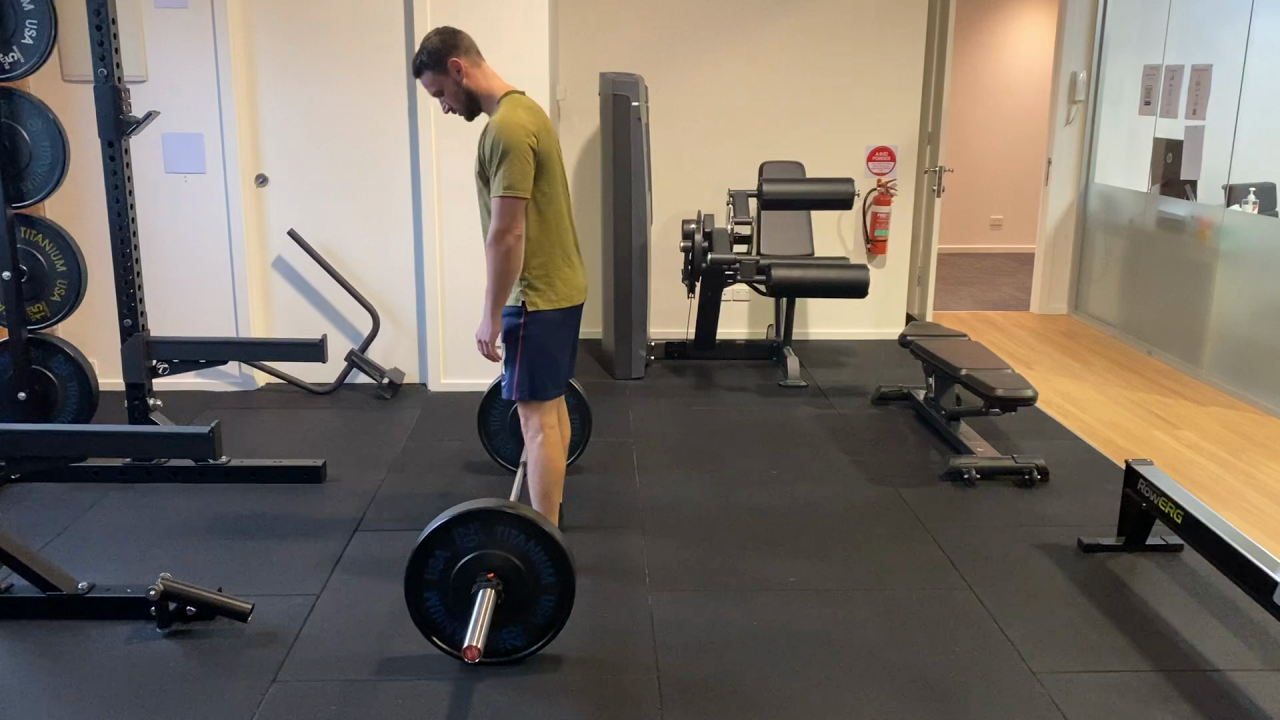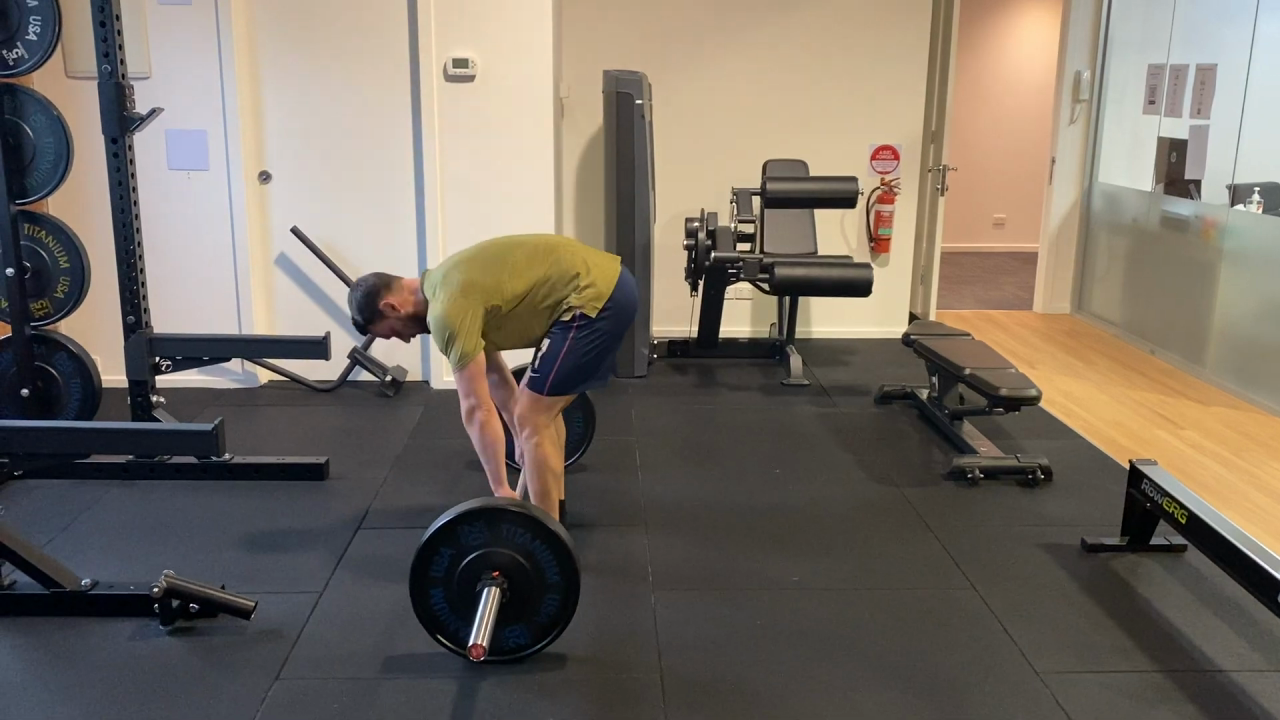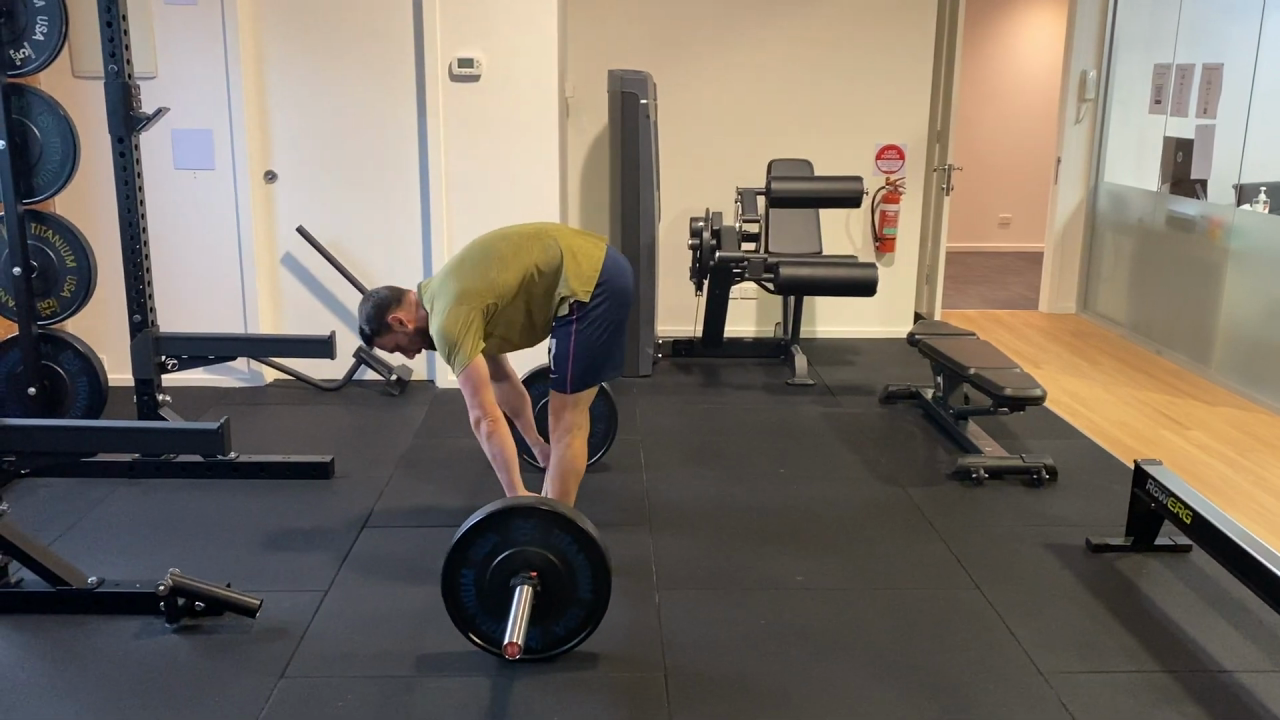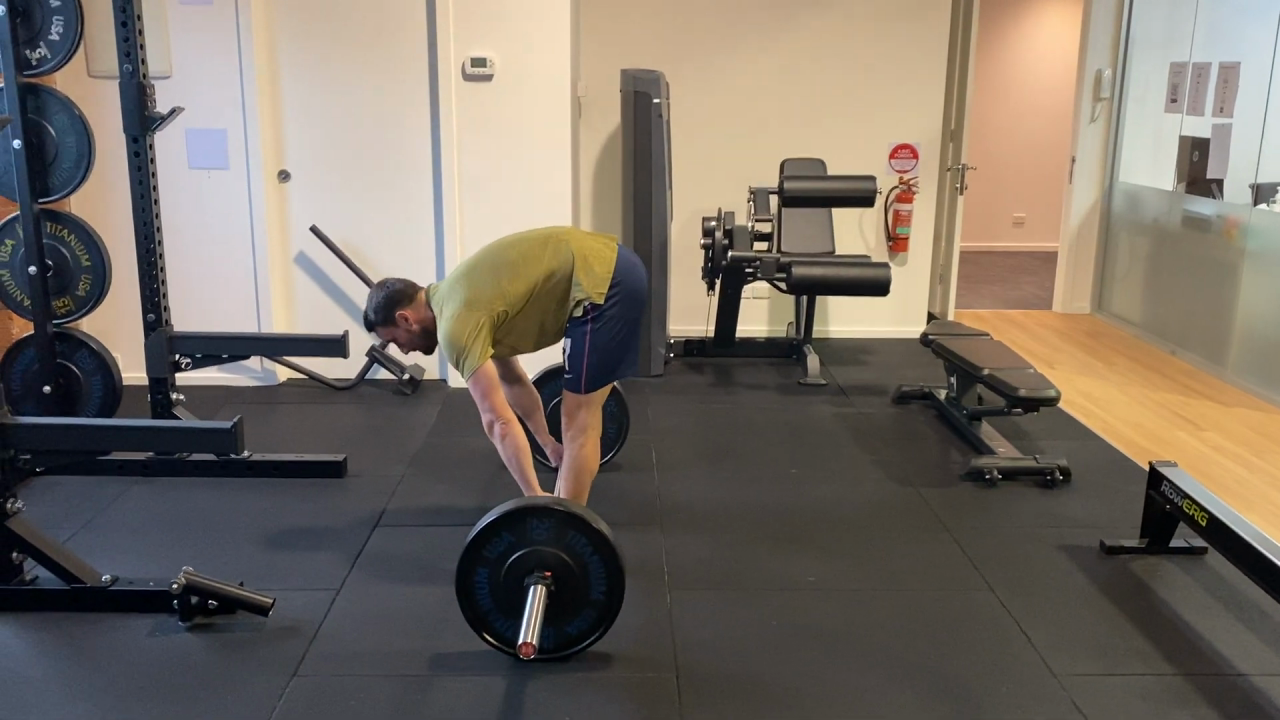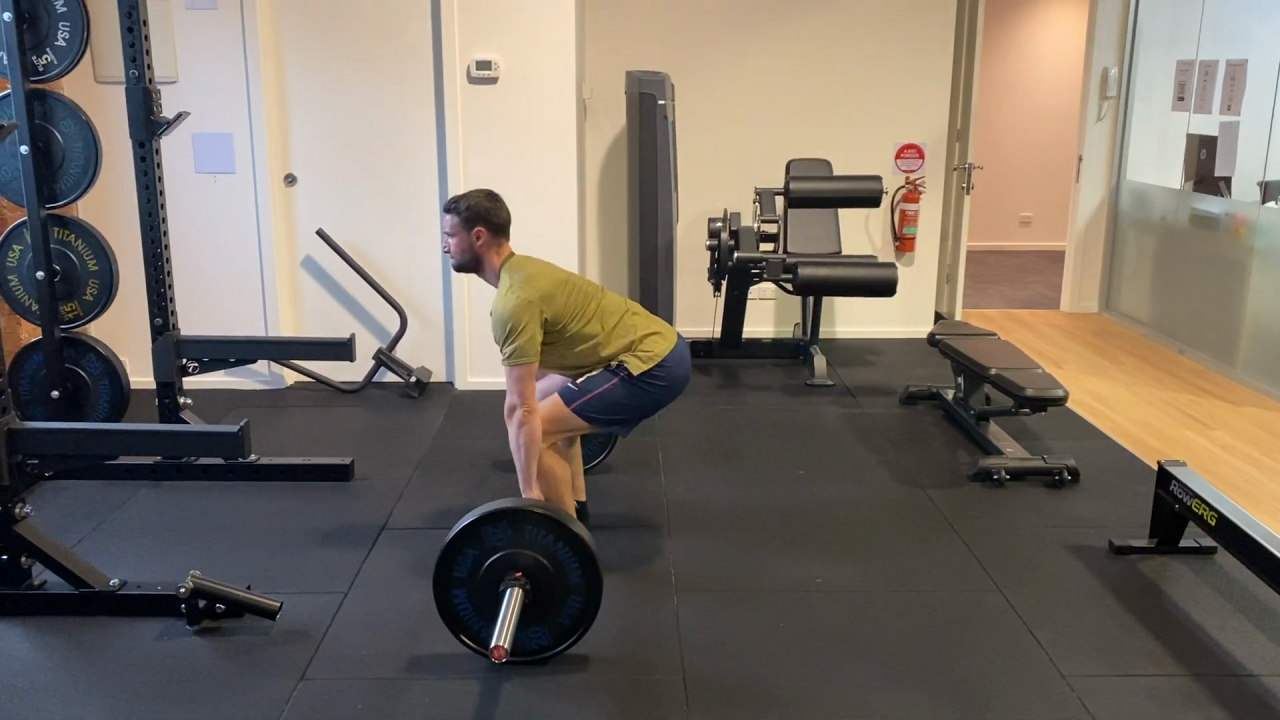
dt=0.7s
person 1, frame 1
left shoulder: (505, 127)
right shoulder: (521, 113)
left elbow: (507, 234)
left wrist: (490, 318)
right wrist: (500, 308)
left hip: (536, 297)
right hip: (556, 289)
left knee: (536, 414)
right knee: (550, 406)
right ankle: (548, 521)
person 1, frame 2
left shoulder: (447, 313)
right shoulder: (444, 288)
left elbow: (477, 409)
right elbow: (494, 373)
left wrist: (500, 489)
right wrist: (522, 438)
left hip: (596, 296)
right hip: (607, 282)
left knee: (533, 417)
right knee: (540, 407)
right ankle: (554, 514)
person 1, frame 3
left shoulder: (448, 320)
right shoulder: (449, 300)
left elbow: (485, 417)
right elbow: (501, 380)
left wrist: (517, 495)
right wrist: (537, 444)
left hip: (588, 279)
right hip: (600, 266)
left knee: (565, 418)
right knee: (567, 407)
person 1, frame 4
left shoulder: (456, 326)
right shoulder: (456, 299)
left elbow: (498, 420)
right elbow: (512, 381)
left wrist: (535, 497)
right wrist: (548, 442)
left hip: (602, 281)
right hip: (612, 266)
left knee: (577, 418)
right knee: (578, 412)
person 1, frame 5
left shoulder: (513, 302)
right shoulder: (522, 274)
left elbow: (520, 409)
right elbow: (538, 373)
left wrist: (529, 493)
left hip: (653, 366)
right hip: (657, 348)
left knee: (537, 430)
right knee: (548, 405)
right ankle: (575, 508)
